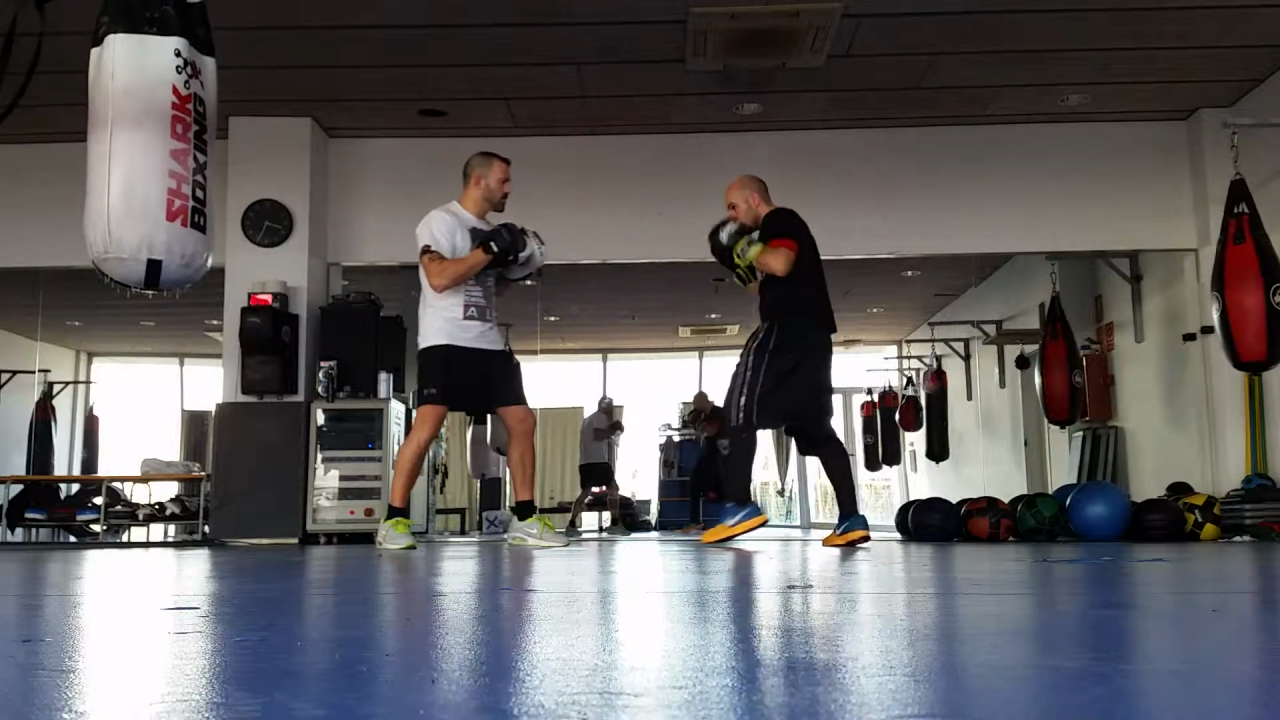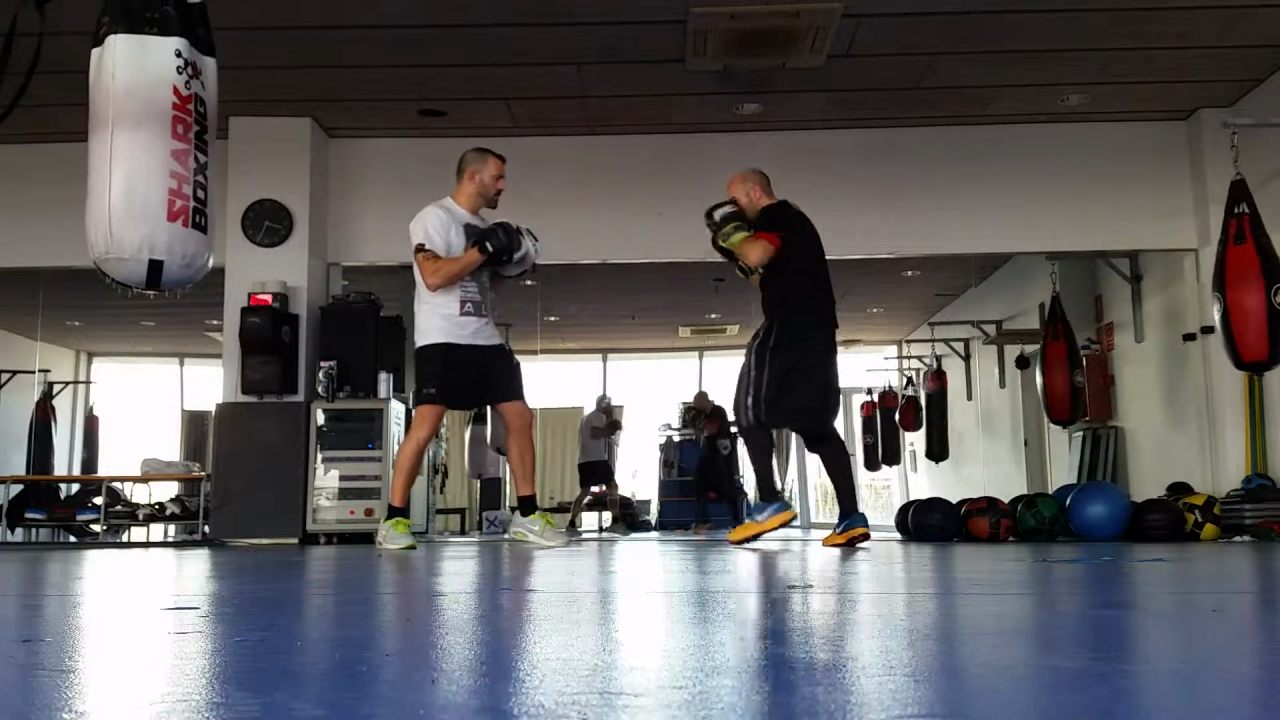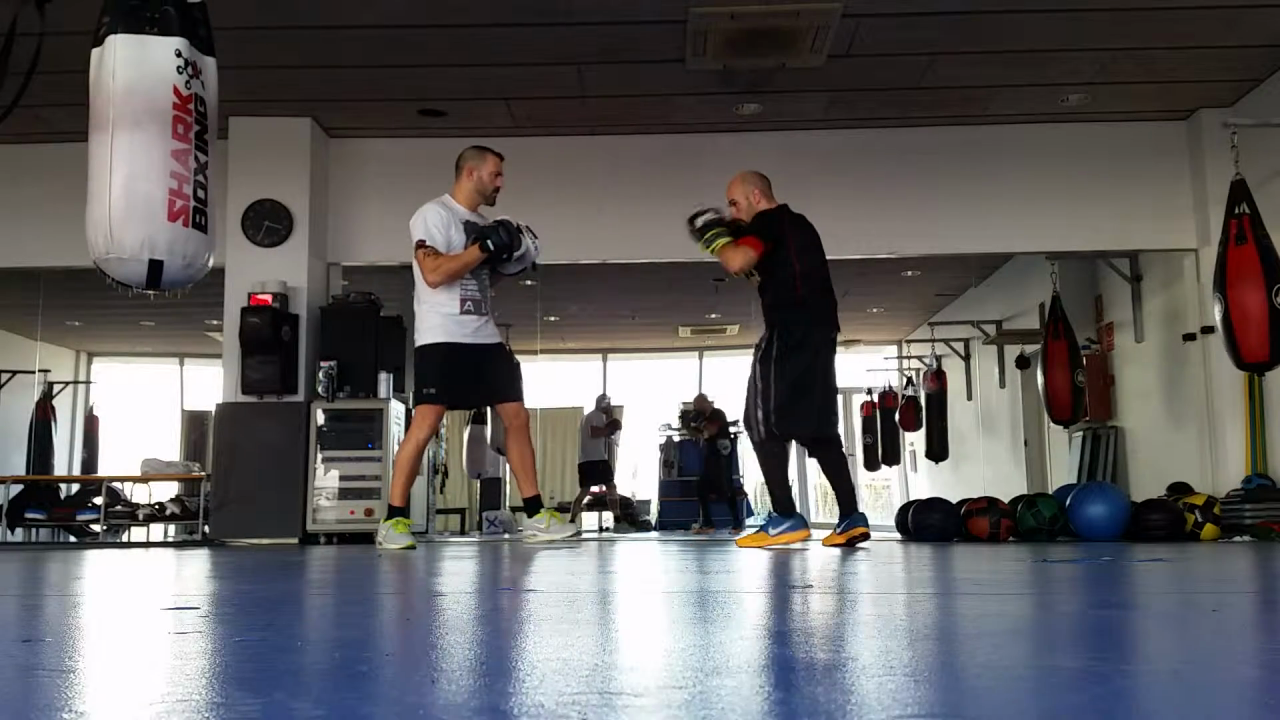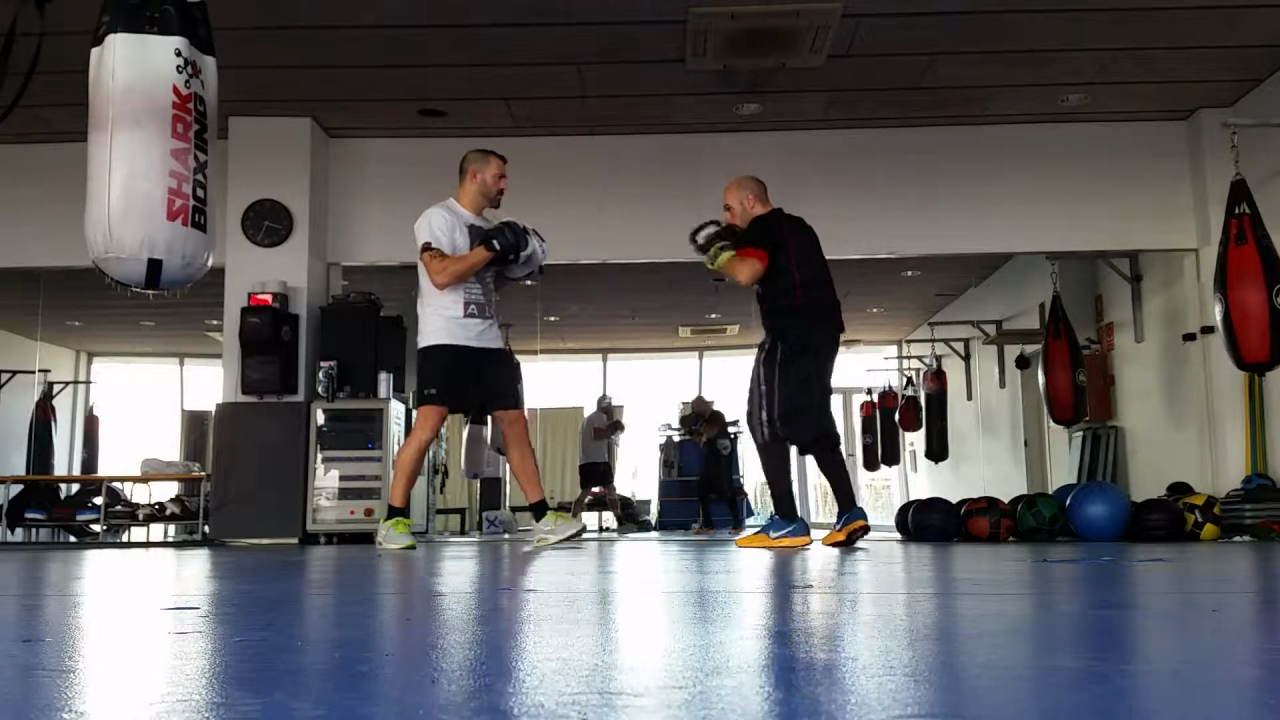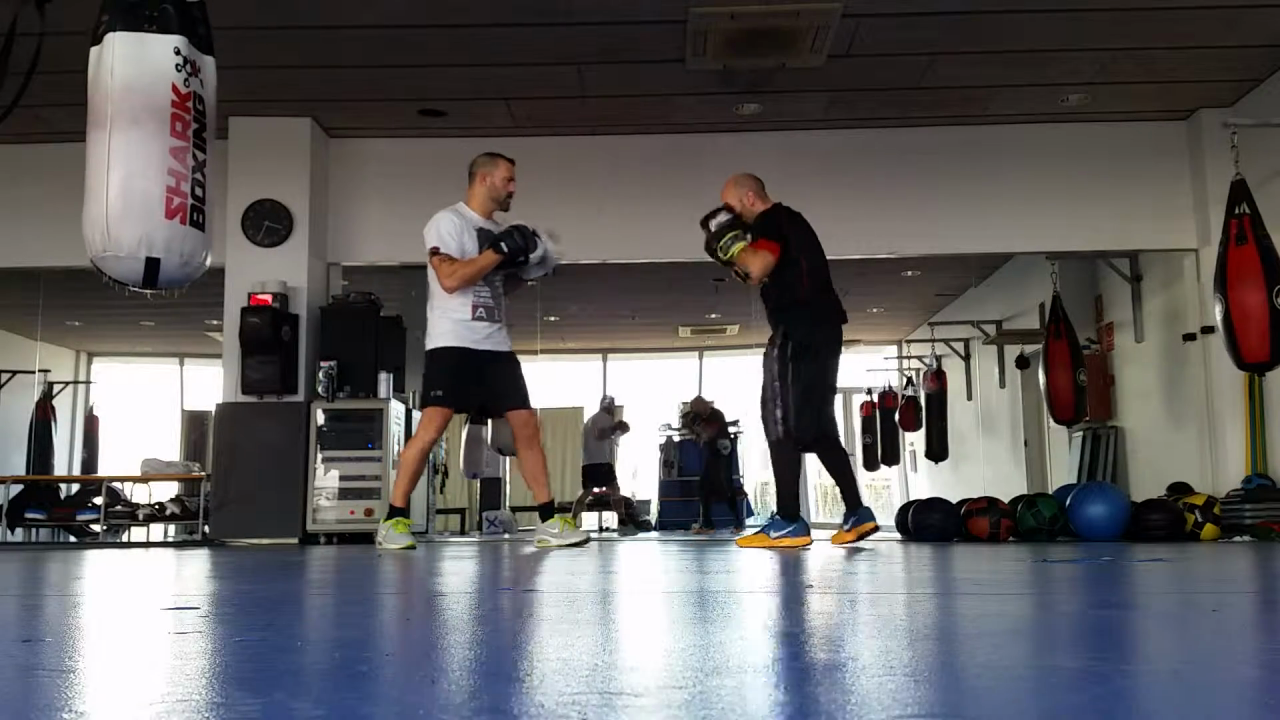
dt=0.1s
person 1, frame 1
left shoulder: (488, 230)
right shoulder: (440, 220)
right elbow: (439, 279)
left wrist: (512, 264)
right wrist: (489, 251)
left hip: (488, 344)
right hip: (444, 343)
left knee: (522, 422)
right knee: (427, 426)
left ankle: (525, 520)
right ankle: (394, 520)
person 1, frame 2
left shoulder: (483, 226)
right shoulder: (434, 217)
right elbow: (433, 277)
left wrist: (511, 263)
right wrist: (484, 250)
left hip: (485, 340)
right hip: (441, 340)
left knee: (520, 418)
right knee: (426, 425)
left ankle: (527, 515)
right ankle: (394, 520)
person 1, frame 3
left shoulder: (482, 224)
right shoulder: (433, 214)
right elbow: (434, 274)
left wrist: (509, 260)
right wrist: (484, 247)
left hip: (485, 339)
right hip: (442, 339)
left knee: (517, 419)
right knee: (426, 424)
left ankle: (536, 515)
right ankle: (393, 520)
person 1, frame 4
left shoulder: (486, 227)
right shoulder: (438, 218)
right elbow: (441, 276)
left wrist: (514, 262)
right wrist: (490, 248)
left hip: (488, 343)
right hip: (445, 342)
left knee: (515, 425)
right knee: (428, 426)
left ankle: (543, 518)
right ankle: (393, 520)
person 1, frame 5
left shoulder: (498, 230)
right shoulder: (447, 222)
right elbow: (450, 279)
left wrist: (529, 257)
right wrist: (499, 251)
left hip: (495, 347)
right hip: (452, 344)
left knee: (526, 425)
right knee: (433, 426)
left ankle: (549, 521)
right ankle: (394, 519)
person 2, frame 1
left shoulder: (779, 220)
right shoulder: (789, 226)
left elbow: (778, 265)
left wrist: (741, 242)
right wrist: (738, 263)
left hip: (786, 330)
right hip: (815, 333)
left knee: (741, 410)
right knee: (814, 425)
left ankle: (740, 507)
right ankle: (851, 518)
person 2, frame 2
left shoulder: (775, 213)
right shoulder: (793, 220)
left elbow: (759, 255)
left wrist: (731, 231)
right wrist: (737, 254)
left hip: (787, 326)
right hip: (817, 330)
left knee: (751, 410)
right knee: (819, 423)
left ankle: (769, 501)
right ankle: (851, 517)
person 2, frame 3
left shoulder: (768, 221)
right shoulder: (796, 224)
left elbow: (737, 263)
left wrist: (712, 235)
right wrist: (728, 240)
left hip: (790, 333)
right hip: (818, 334)
left knee: (763, 420)
right knee: (818, 426)
left ankle: (786, 518)
right ankle: (850, 517)
person 2, frame 4
left shoulder: (764, 227)
right shoulder: (795, 227)
left elbow: (745, 274)
left wrist: (715, 248)
right wrist: (731, 248)
left hip: (791, 336)
right hip: (820, 334)
left knee: (767, 422)
right knee: (815, 427)
left ankle: (788, 522)
right ankle: (849, 512)
person 2, frame 5
left shoulder: (774, 219)
right shoulder: (789, 224)
left elbow: (760, 265)
right elbow: (765, 281)
left wrist: (728, 237)
right wrist: (731, 252)
left hip: (798, 332)
right hip: (818, 331)
left knee: (780, 423)
right knee: (816, 427)
left ankle: (789, 522)
right ankle: (858, 512)
